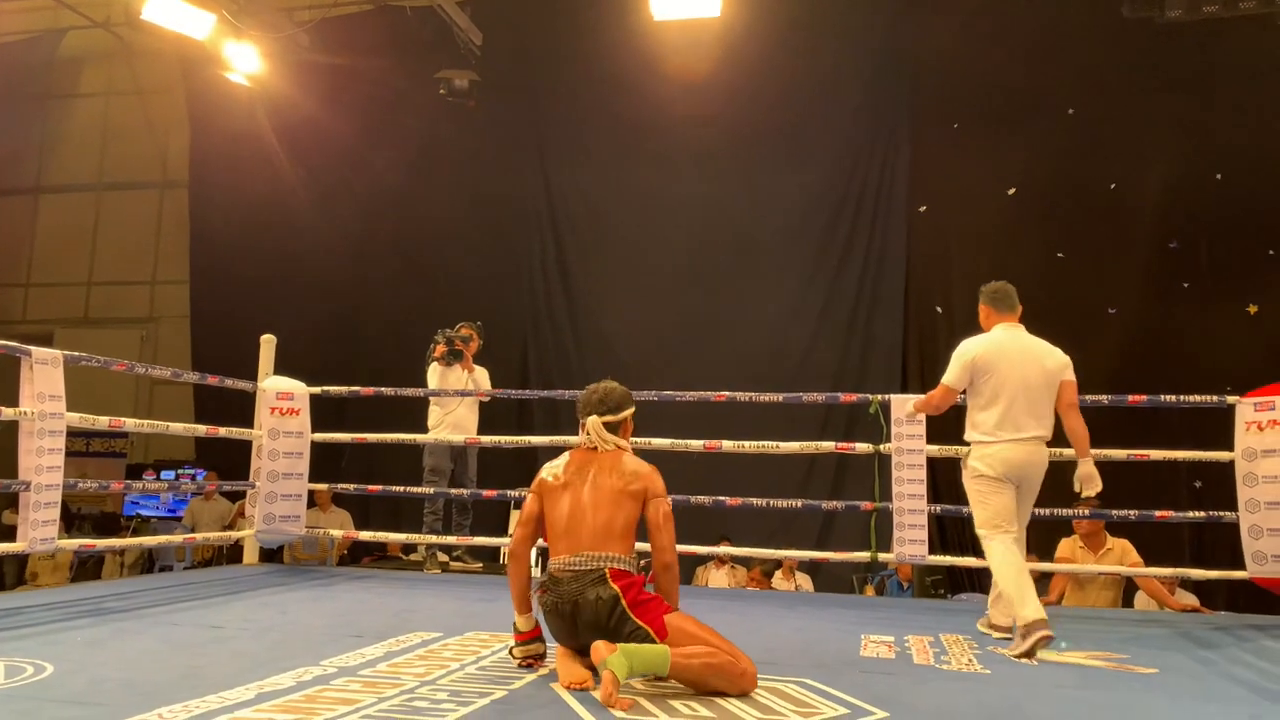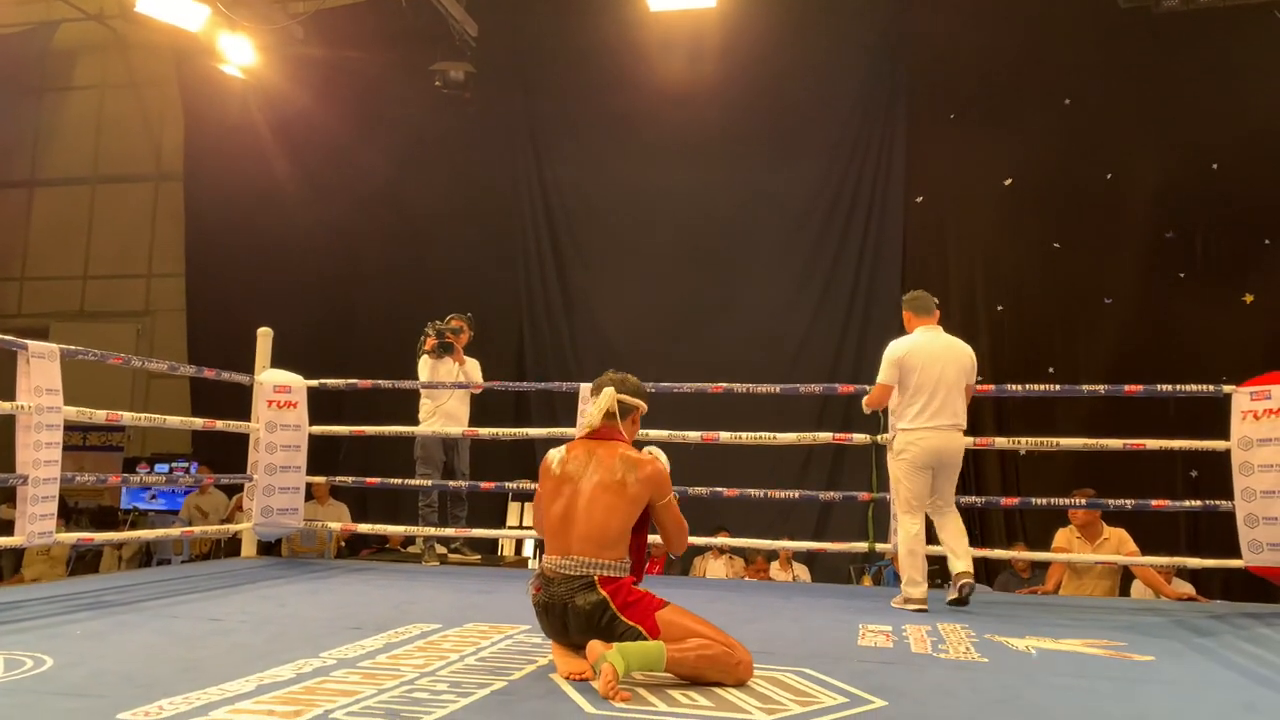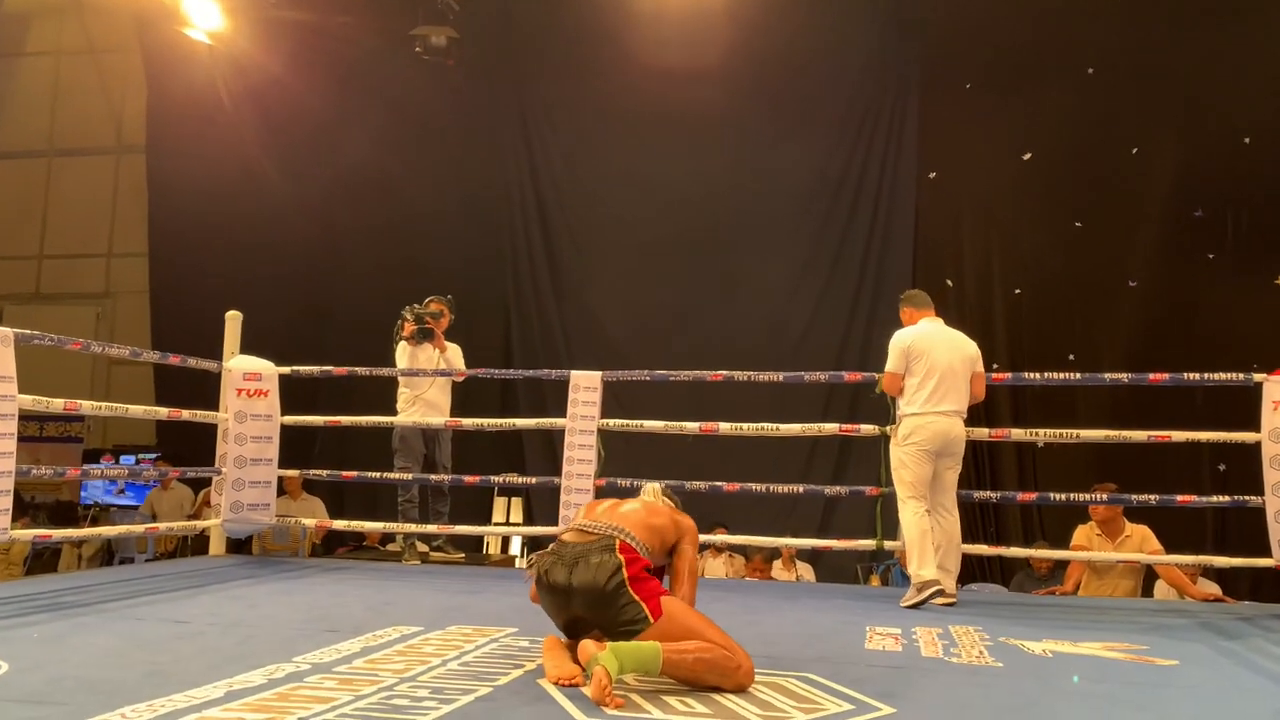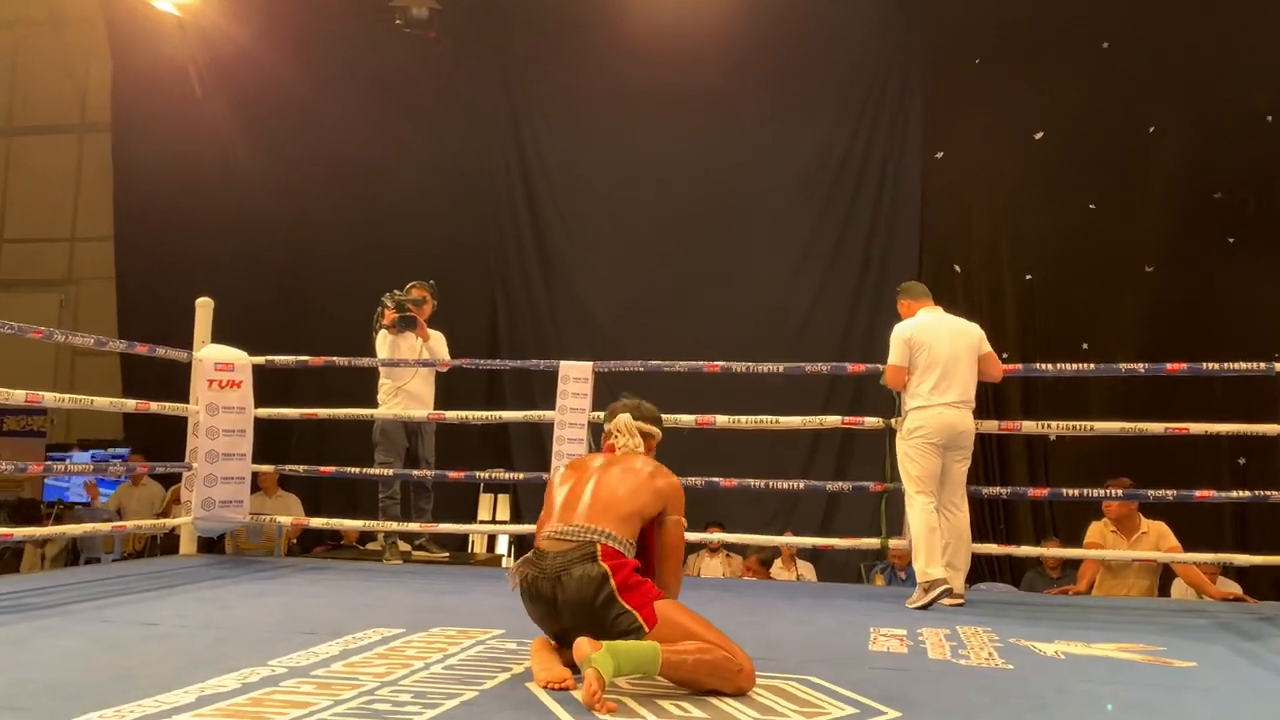
dt=0.7s
person 1, frame 1
left shoulder: (974, 348)
right shoulder: (1053, 354)
left elbow: (941, 401)
right elbow: (1070, 409)
left wrist: (918, 405)
right wrist: (1085, 460)
left hip: (990, 456)
right hip: (1034, 455)
left knee: (999, 540)
right knee: (1012, 537)
left ankle: (1033, 621)
right ankle: (1001, 617)
person 1, frame 2
left shoulder: (900, 348)
right shoulder: (964, 350)
left elbow: (879, 399)
right elbow: (966, 398)
left wrist: (867, 403)
left hip: (912, 440)
right hip: (952, 439)
left knee: (910, 516)
right knee: (945, 508)
left ankle: (915, 593)
right ankle: (962, 573)
person 1, frame 3
left shoulder: (905, 336)
right shoulder: (966, 342)
left elbow: (890, 387)
right elbow: (978, 393)
left hip: (917, 426)
right hip: (954, 428)
left knee: (913, 503)
right knee: (946, 507)
left ankle: (925, 579)
right ankle: (947, 586)
person 1, frame 4
left shoulder: (906, 329)
right shoulder: (969, 328)
left elbow: (893, 381)
right elbow: (995, 373)
left hip: (923, 419)
right hip: (962, 419)
left knee: (921, 498)
right knee: (955, 502)
left ankle: (932, 577)
right ankle: (955, 584)
person 2, frame 1
left shoulder: (550, 471)
right shoulder: (643, 473)
left elbow: (518, 550)
right elbow: (665, 560)
left wrist: (524, 627)
right wrist: (669, 633)
left hip: (558, 610)
right hip: (612, 600)
right knee: (743, 676)
left ankle: (578, 654)
right ankle: (623, 656)
person 2, frame 2
left shoulder: (554, 459)
right shoulder: (646, 466)
right elbow: (678, 545)
left hip: (548, 607)
right hip: (603, 603)
right knee: (739, 665)
left ankle: (572, 645)
right ankle: (621, 655)
person 2, frame 3
left shoulder: (596, 506)
right shoulder: (681, 522)
right elbow: (682, 603)
right hip: (608, 574)
right knee: (740, 671)
left ankle: (565, 648)
right ankle: (612, 655)
person 2, frame 4
left shoulder: (566, 470)
right shoulder: (663, 479)
right elbow: (668, 585)
left hip: (537, 588)
right hip: (598, 581)
right knee: (739, 673)
left ankle: (556, 650)
right ankle: (608, 656)
person 3, frame 1
left shoulder: (480, 372)
right shoulder: (438, 367)
left elbow: (486, 395)
right elbow: (436, 398)
left wrist: (469, 368)
right wrist: (442, 365)
left hip: (467, 442)
right hip: (440, 439)
left knee: (464, 499)
right knee: (434, 498)
left ankle: (459, 550)
right ankle: (430, 553)
person 3, frame 2
left shoulder: (471, 363)
right shoulder: (429, 359)
left elbow: (478, 387)
right elbow: (427, 390)
left wrist: (460, 361)
right wrist: (432, 356)
left hip: (459, 434)
right hip: (431, 431)
left knee: (459, 490)
right knee: (428, 491)
left ankle: (456, 542)
right ankle: (429, 546)
person 3, frame 3
left shoulder: (452, 349)
right shoulder: (406, 345)
left elbow: (460, 375)
right elbow: (406, 379)
left wrist: (441, 347)
right wrist: (411, 343)
right hip: (410, 422)
left knee: (441, 484)
right knee: (408, 485)
left ankle: (439, 540)
right ankle: (409, 543)
person 3, frame 4
left shoulder: (435, 337)
right shoulder: (387, 333)
left elbow: (445, 364)
right elbow: (387, 370)
left wrist: (424, 336)
right wrist: (392, 332)
right hip: (392, 414)
left knee: (424, 479)
right knee: (390, 481)
left ankle: (422, 538)
right ankle: (390, 542)
person 4, frame 1
left shoulder: (1122, 547)
right shoulder: (1067, 545)
left elbow: (1143, 577)
right elbow: (1063, 572)
left wrist: (1176, 604)
right wrist: (1052, 597)
person 4, frame 2
left shoulder: (1119, 536)
right shoulder: (1064, 535)
left elbow: (1139, 567)
right elbow: (1059, 561)
left wrist: (1172, 593)
right wrist: (1049, 586)
person 4, frame 3
left shoulder: (1142, 533)
right shoulder: (1084, 532)
left elbow: (1164, 566)
right elbow: (1078, 560)
left wrist: (1197, 593)
right wrist: (1068, 587)
person 4, frame 4
left shoulder: (1158, 530)
right shoulder: (1098, 529)
left elbow: (1181, 563)
right elbow: (1092, 559)
left wrist: (1215, 592)
right wrist: (1081, 586)
